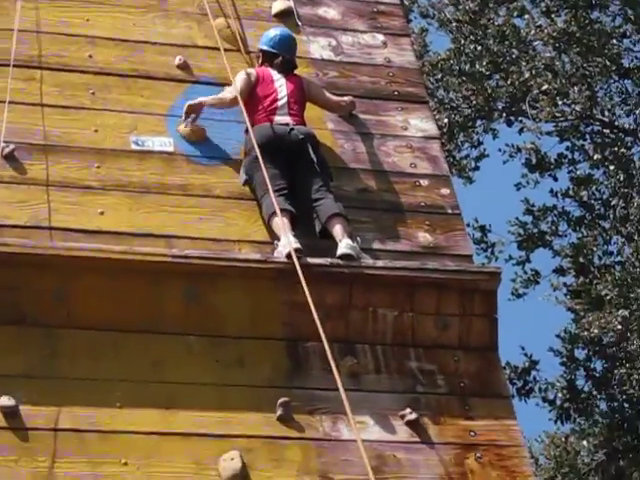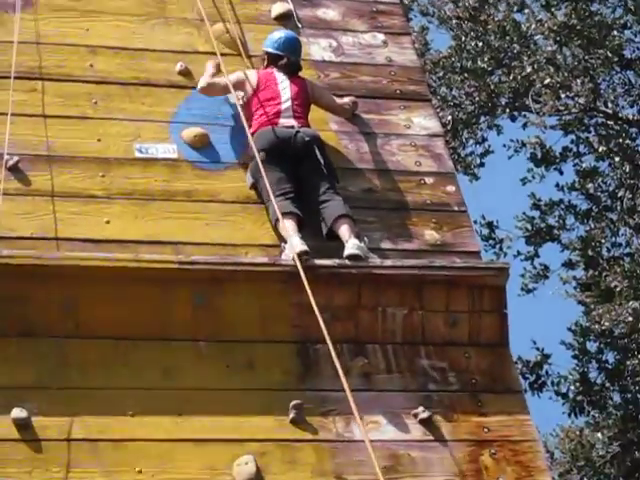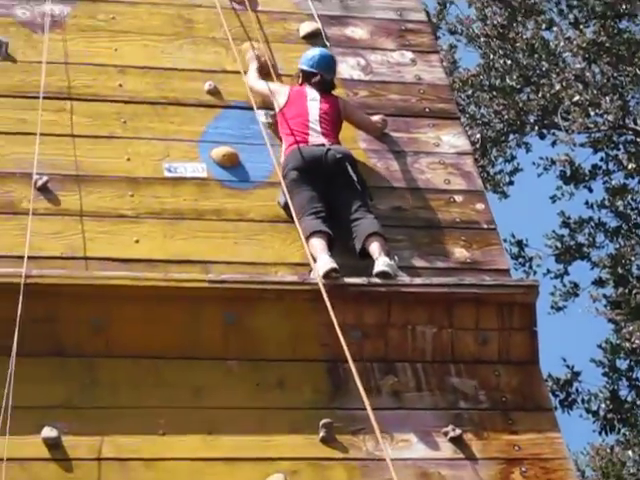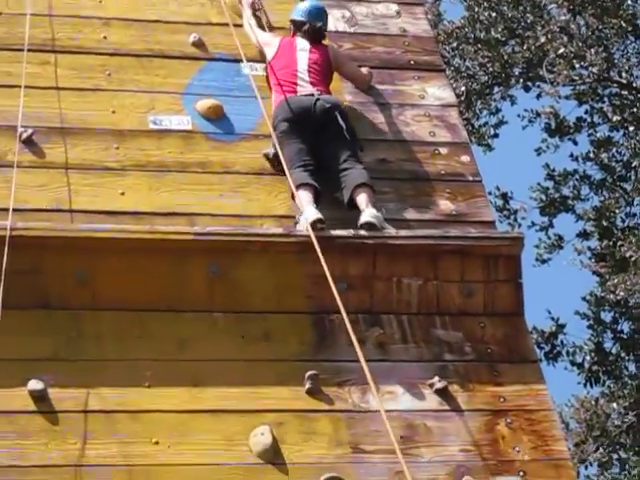
dt=0.2s
person 1, frame 1
left shoulder: (250, 75)
right shoulder: (302, 82)
left elbow: (229, 98)
right elbow: (341, 106)
left wrist: (199, 101)
right wrist: (347, 101)
left hip: (264, 136)
right hip: (301, 136)
left knee: (273, 192)
right knee: (320, 191)
left ankle: (287, 238)
right ankle: (345, 239)
person 1, frame 2
left shoulder: (251, 77)
right shoulder: (306, 85)
left elbow: (205, 86)
right elbow: (345, 109)
left wrist: (211, 68)
right wrist: (349, 102)
left hip: (269, 139)
right hip: (306, 139)
left knee: (280, 195)
right knee: (326, 193)
left ankle: (294, 240)
right ankle: (352, 240)
person 1, frame 3
left shoulder: (282, 92)
right shoulder: (338, 102)
left elbow: (252, 80)
right elbow: (376, 128)
left wrist: (254, 64)
right wrist: (379, 120)
left hip: (300, 158)
right hip: (337, 156)
left knee: (310, 214)
right knee: (358, 212)
left ankle: (323, 258)
right ankle: (382, 258)
person 1, frame 4
left shoulder: (274, 42)
right shoulder: (329, 51)
left elbow: (250, 27)
right elbow: (363, 81)
right wrist: (365, 72)
left hip: (290, 107)
right hip: (326, 106)
left knee: (299, 165)
right knee: (347, 161)
left ankle: (309, 211)
right ankle: (368, 208)
